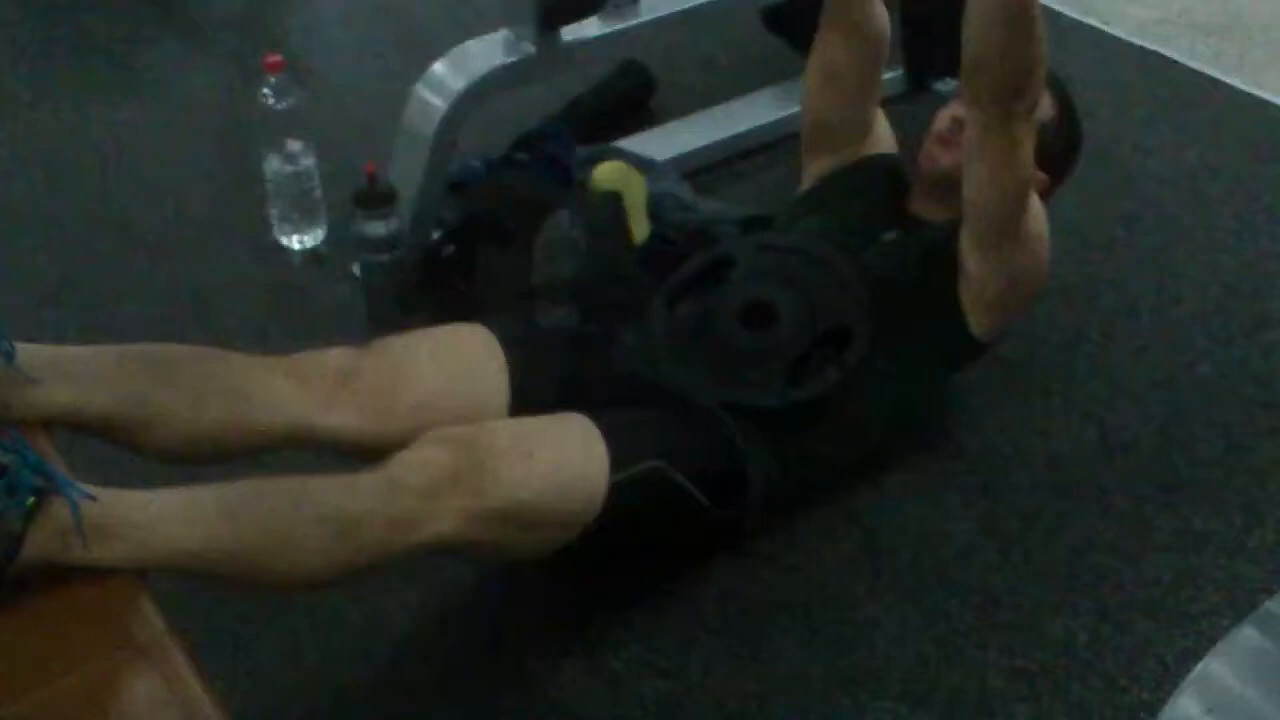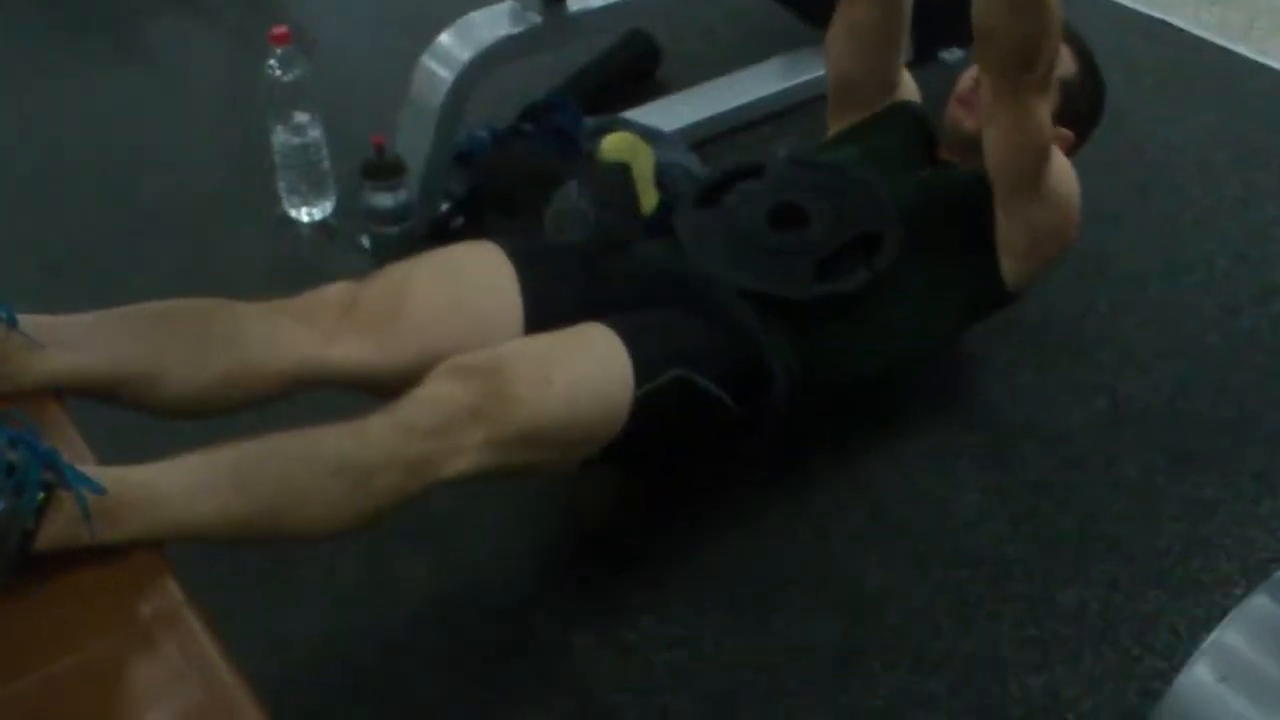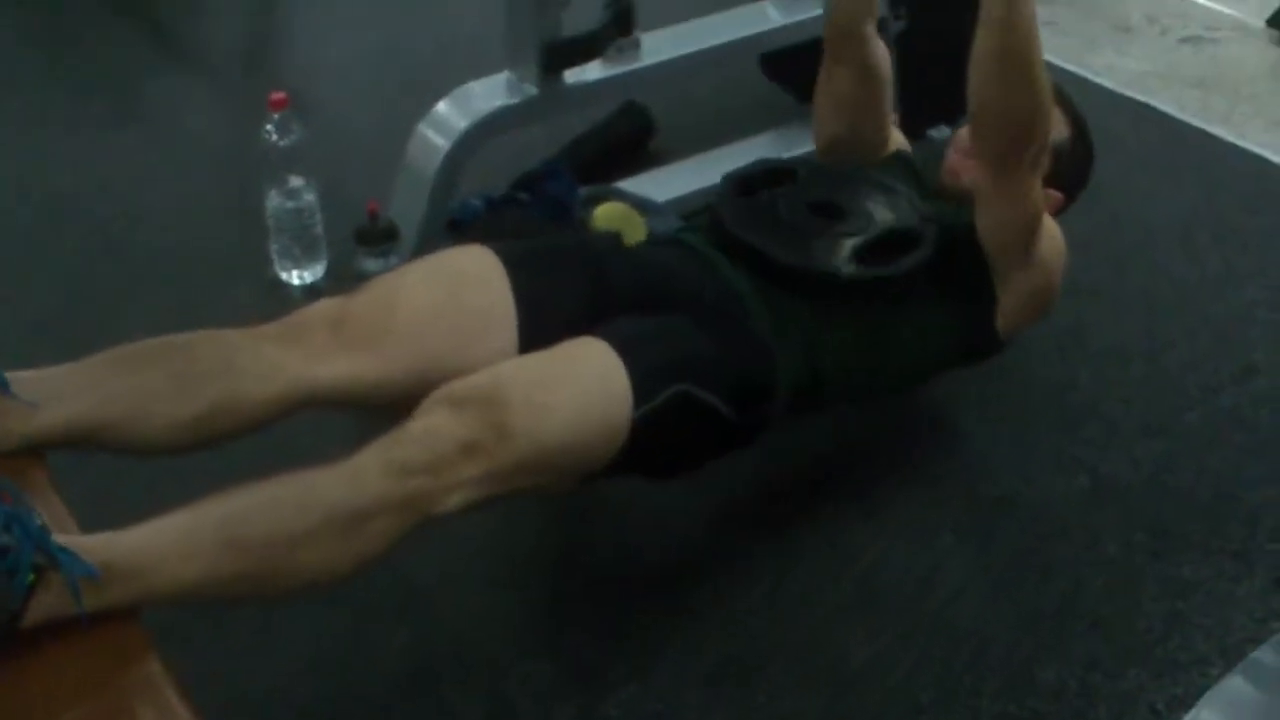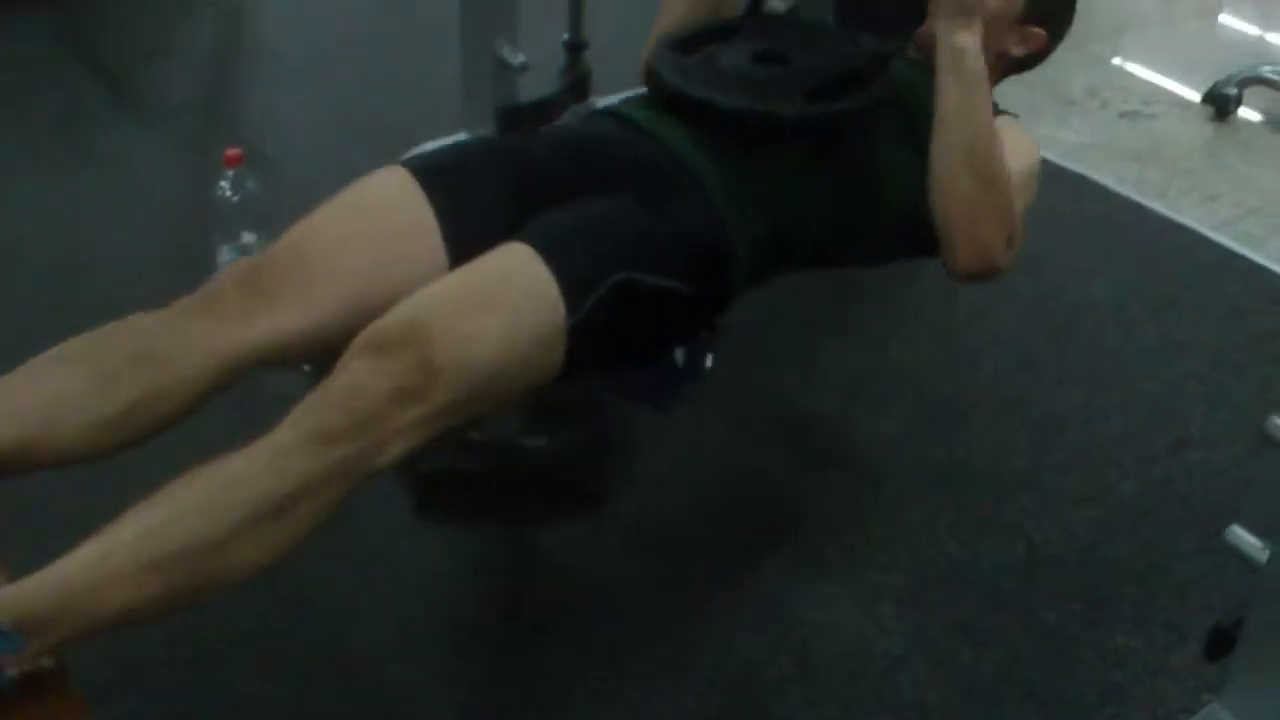
dt=0.5s
person 1, frame 1
left shoulder: (993, 262)
right shoulder: (862, 173)
left elbow: (1004, 101)
left hip: (722, 441)
right hip: (627, 351)
left knee: (444, 481)
right knee: (336, 387)
person 1, frame 2
left shoulder: (1028, 210)
right shoulder: (890, 119)
left hip: (743, 340)
right hip: (648, 268)
left knee: (465, 407)
right knee: (342, 317)
person 1, frame 3
left shoulder: (1017, 263)
right shoulder: (888, 164)
left elbow: (1007, 153)
left hip: (735, 347)
right hip: (645, 266)
left knee: (454, 441)
right knee: (324, 339)
person 1, frame 4
left shoulder: (1002, 149)
left elbow: (976, 250)
left hip: (685, 219)
right hip: (582, 145)
left knee: (378, 391)
right knee: (239, 304)
